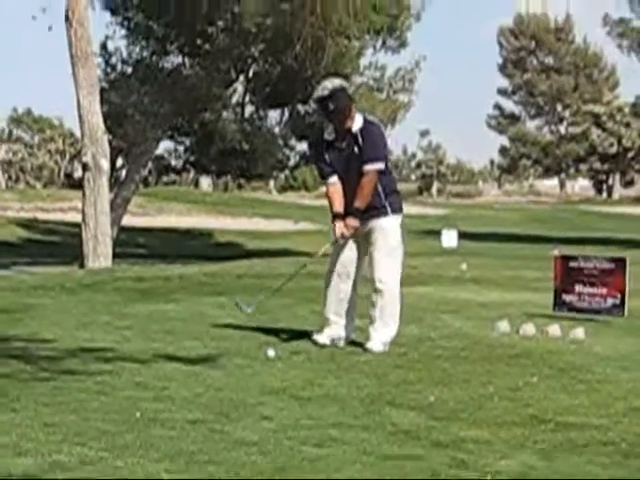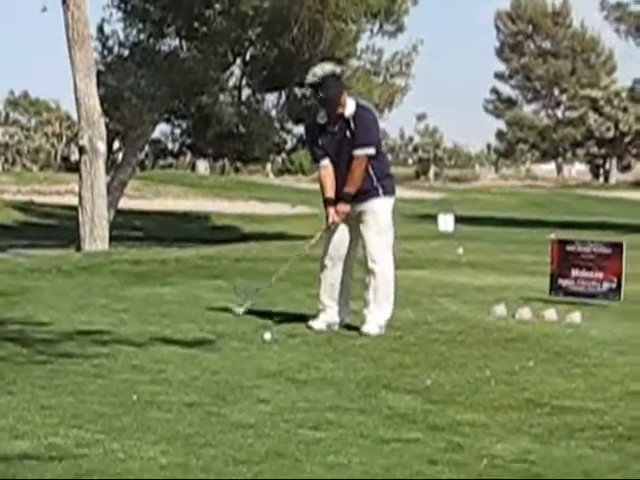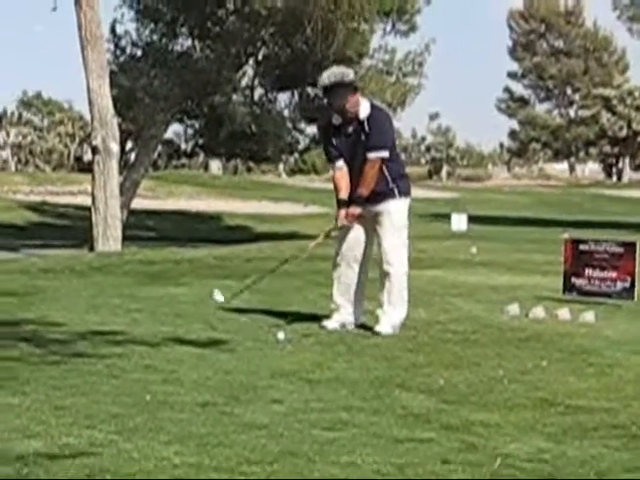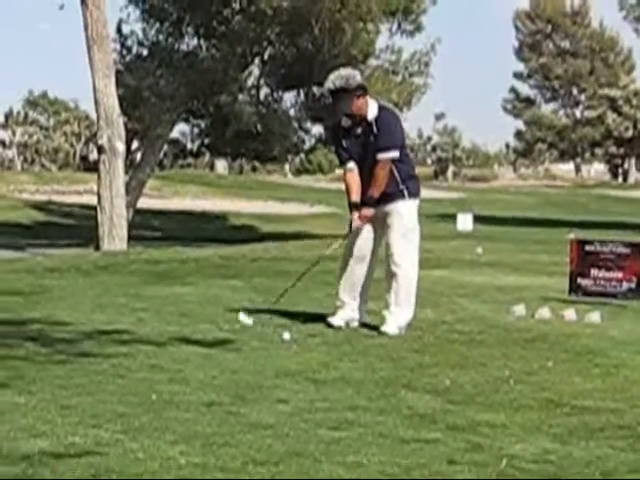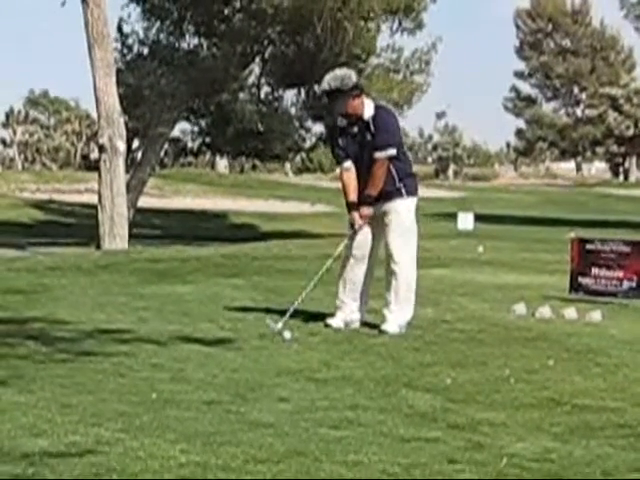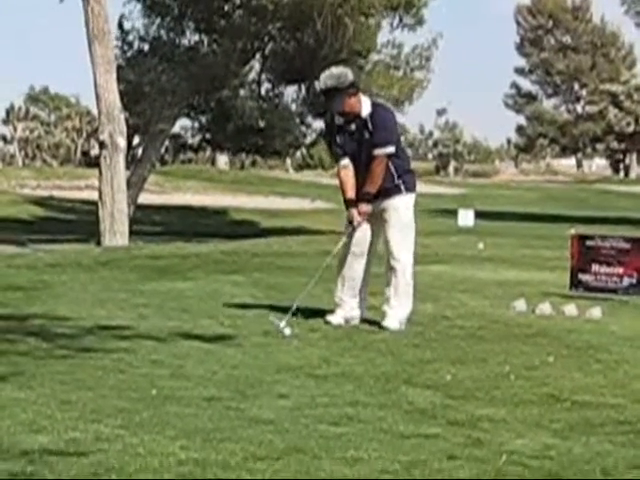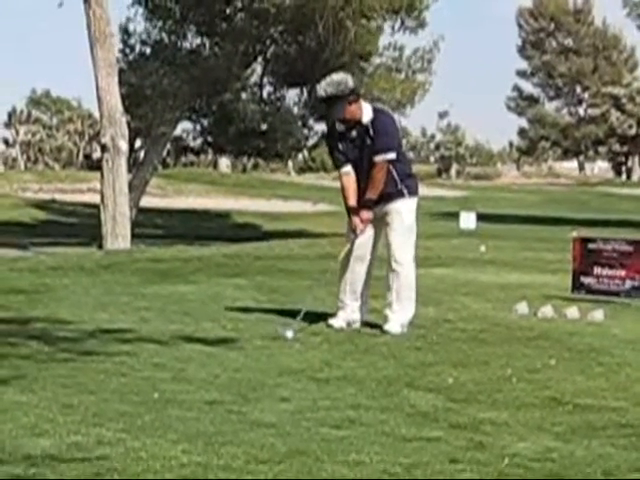
dt=0.2s
person 1, frame 1
left shoulder: (370, 131)
right shoulder: (322, 144)
left elbow: (370, 176)
right elbow: (332, 183)
left wrist: (355, 214)
right wrist: (339, 218)
left hip: (382, 212)
right hip: (350, 216)
left knee: (384, 275)
right knee: (339, 272)
left ankle: (382, 335)
right ankle: (337, 329)
person 1, frame 2
left shoulder: (363, 115)
right shoulder: (315, 127)
left elbow: (360, 161)
right elbow: (324, 166)
left wrist: (345, 199)
right wrist: (330, 203)
left hip: (375, 195)
right hip: (342, 200)
left knee: (377, 255)
right knee: (333, 256)
left ankle: (377, 317)
right ankle: (332, 314)
person 1, frame 3
left shoulder: (377, 117)
right shoulder: (330, 127)
left elbow: (373, 163)
right elbow: (339, 167)
left wrist: (357, 201)
right wrist: (343, 204)
left hip: (390, 196)
right hip: (357, 201)
left knee: (392, 257)
right knee: (346, 256)
left ankle: (391, 317)
right ankle: (346, 313)
person 1, frame 4
left shoulder: (386, 118)
right shoulder: (340, 128)
left elbow: (384, 165)
right elbow: (350, 169)
left wrist: (369, 203)
right wrist: (355, 206)
left hip: (400, 197)
right hip: (367, 202)
left knee: (400, 258)
right knee: (356, 254)
left ankle: (397, 318)
right ankle: (349, 311)
person 1, frame 5
left shoulder: (382, 117)
right shoulder: (337, 128)
left elbow: (382, 163)
right elbow: (347, 169)
left wrist: (367, 201)
right wrist: (353, 206)
left hip: (397, 195)
right hip: (365, 201)
left knee: (399, 257)
right knee: (355, 254)
left ankle: (397, 317)
right ankle: (349, 312)
person 1, frame 6
left shoulder: (380, 114)
right shoulder: (334, 125)
left elbow: (380, 160)
right elbow: (344, 166)
left wrist: (366, 198)
right wrist: (352, 203)
left hip: (395, 192)
right hip: (363, 197)
left knee: (398, 252)
right knee: (353, 251)
left ankle: (396, 313)
right ankle: (349, 308)
person 1, frame 7
left shoulder: (382, 120)
right shoulder: (335, 132)
left elbow: (381, 167)
right elbow: (346, 173)
left wrist: (368, 205)
right wrist: (353, 210)
left hip: (397, 196)
right hip: (364, 202)
left knee: (400, 256)
right knee: (355, 254)
left ankle: (398, 317)
right ankle: (350, 312)
